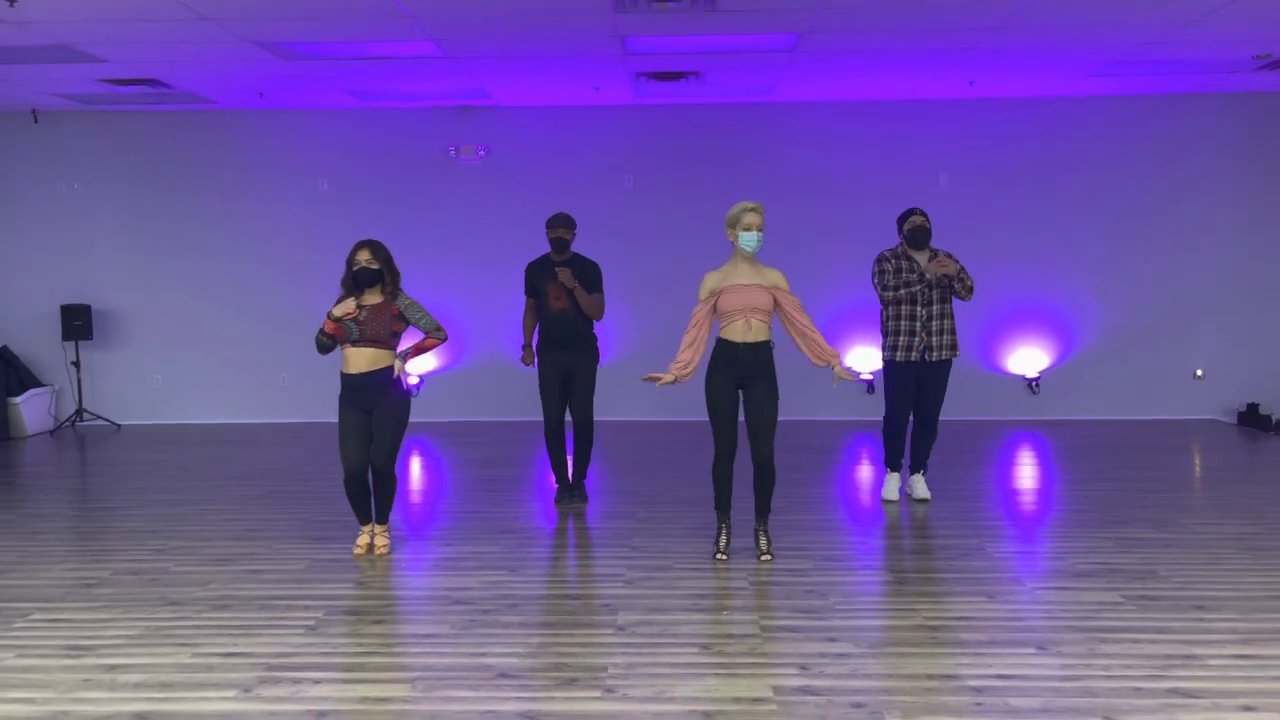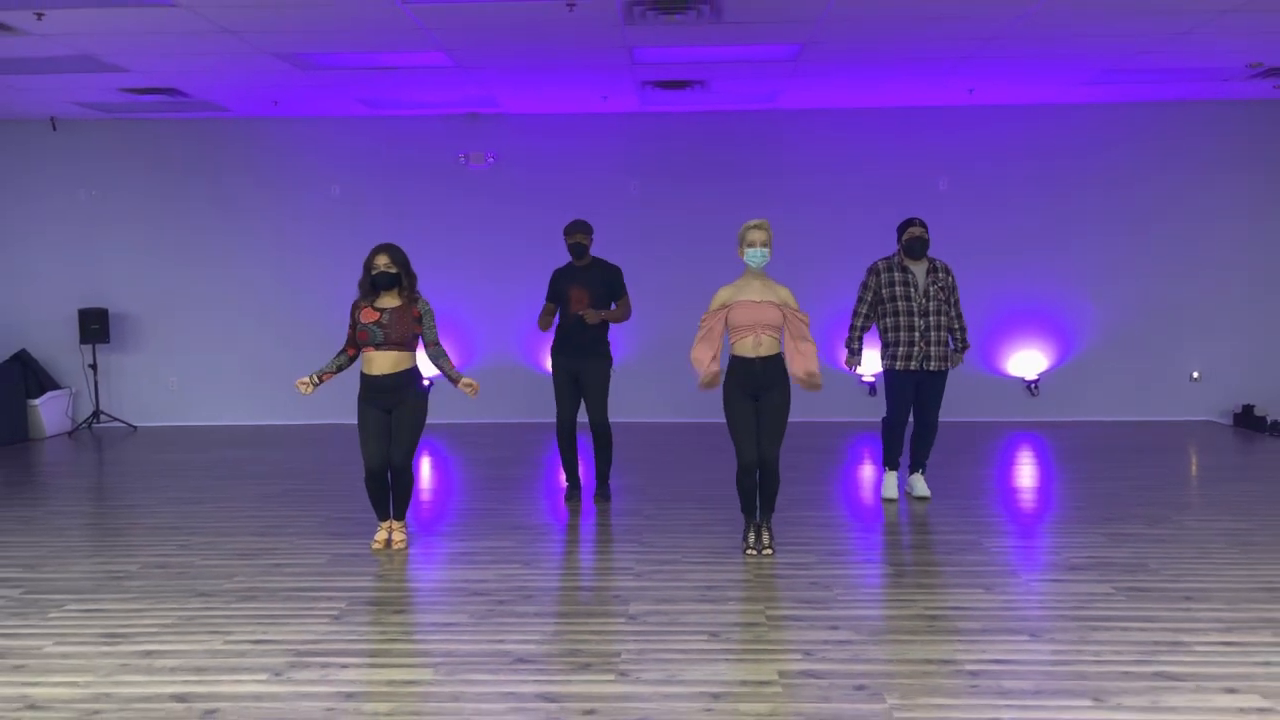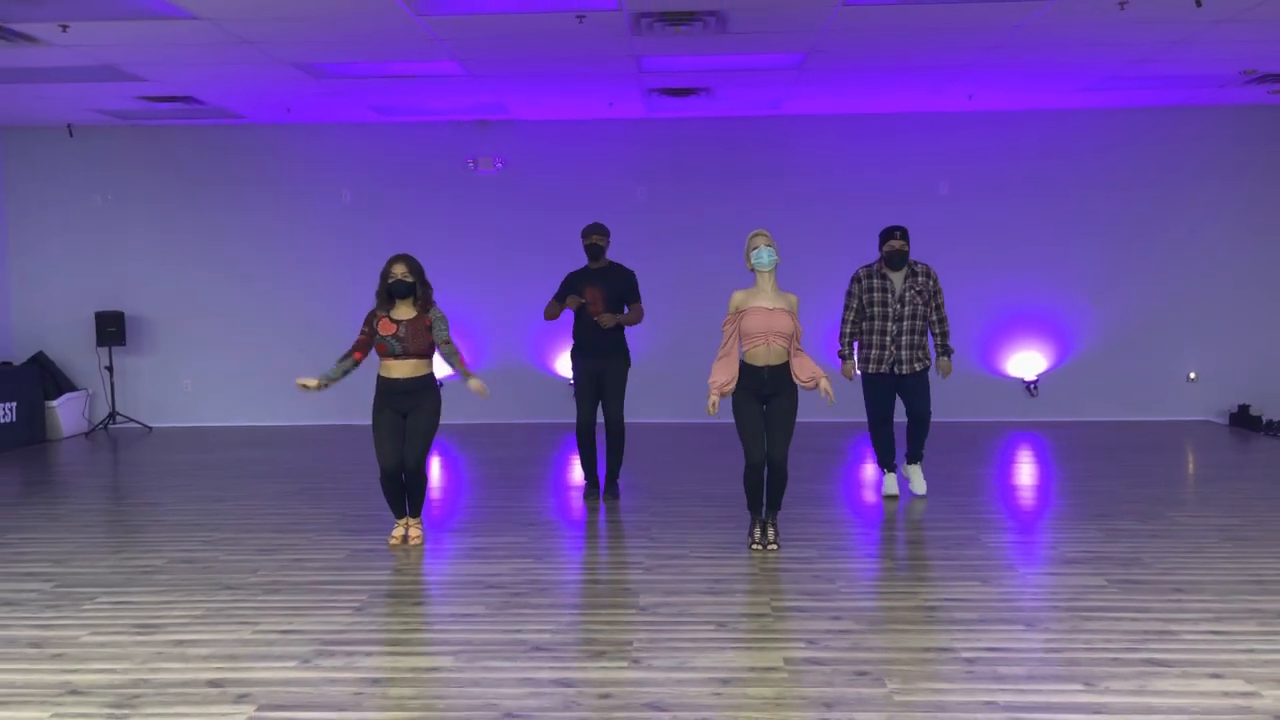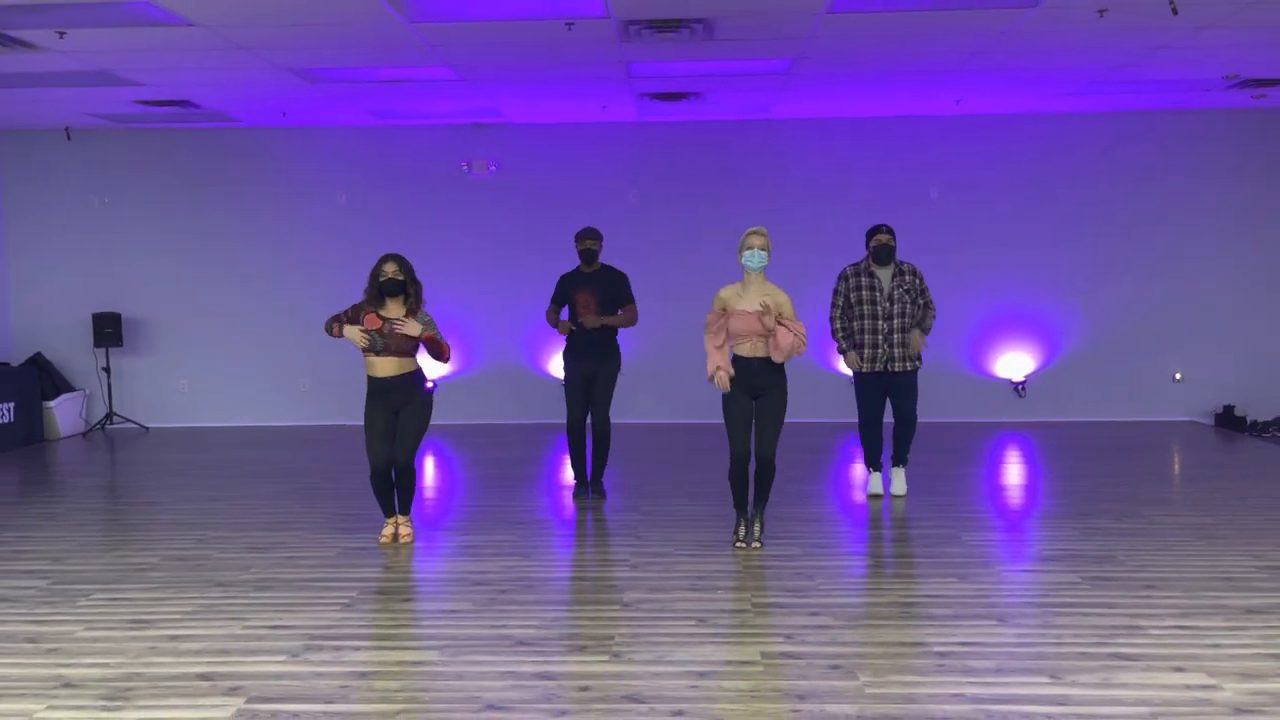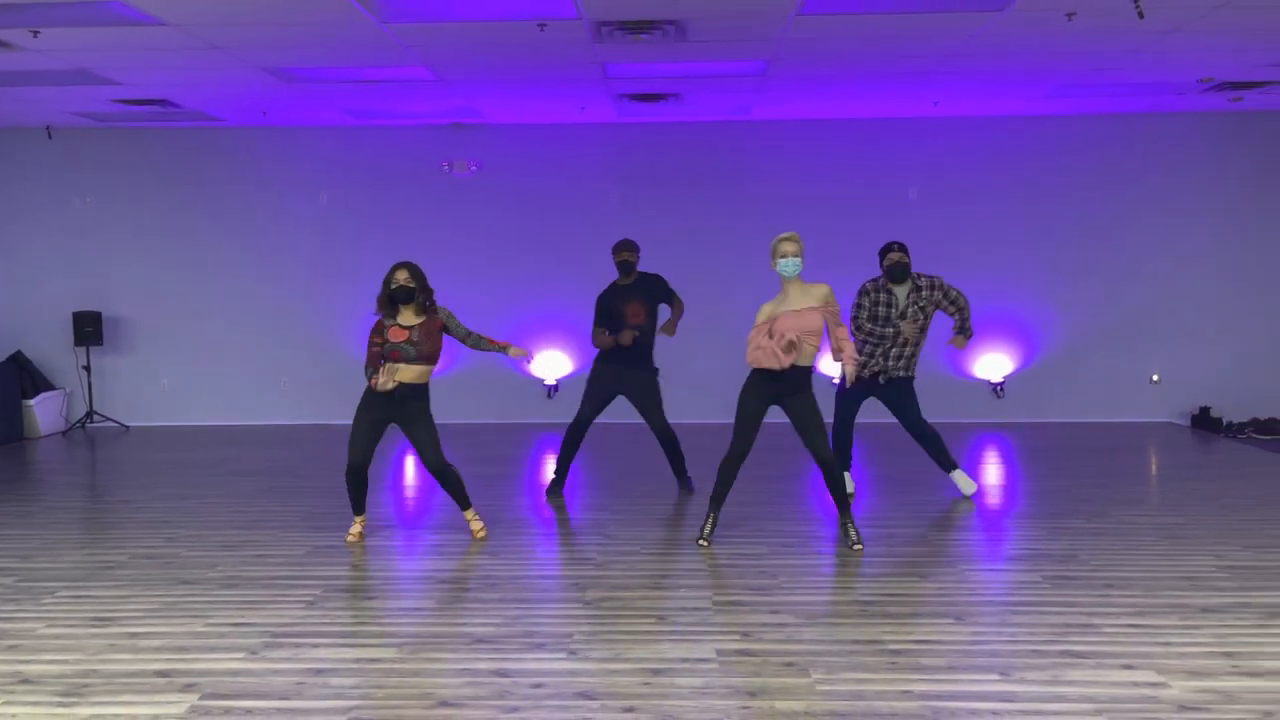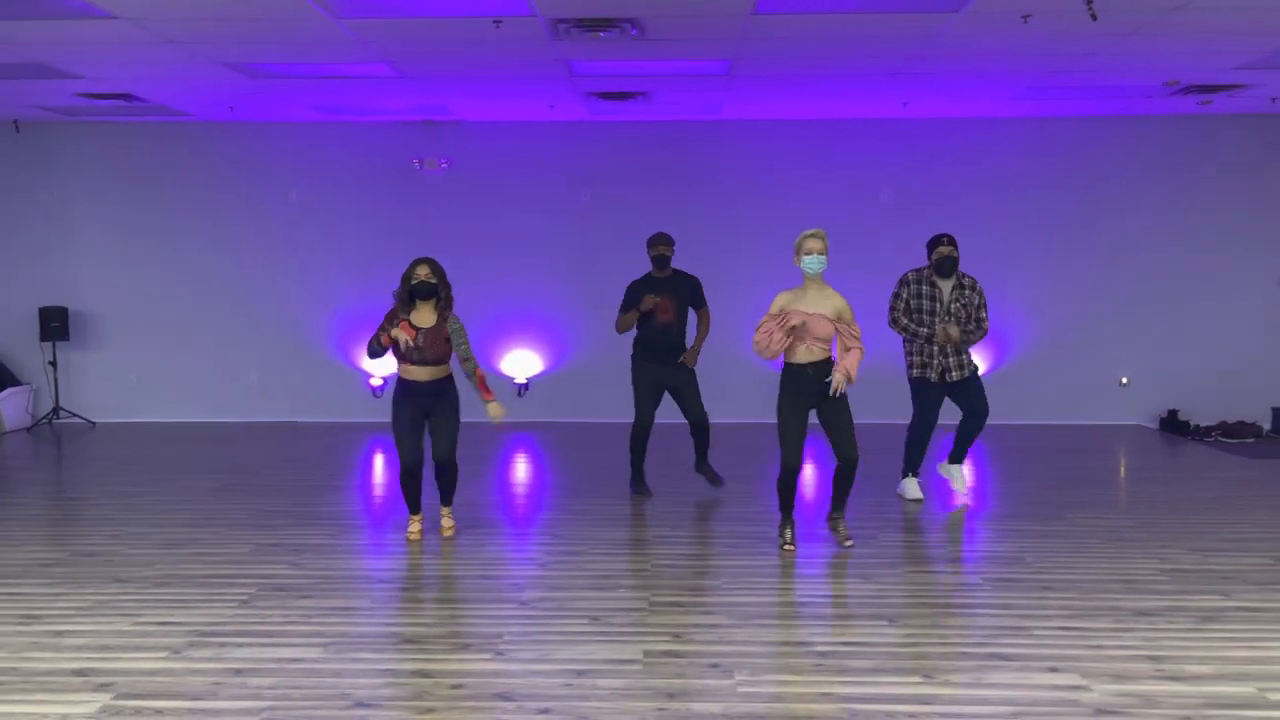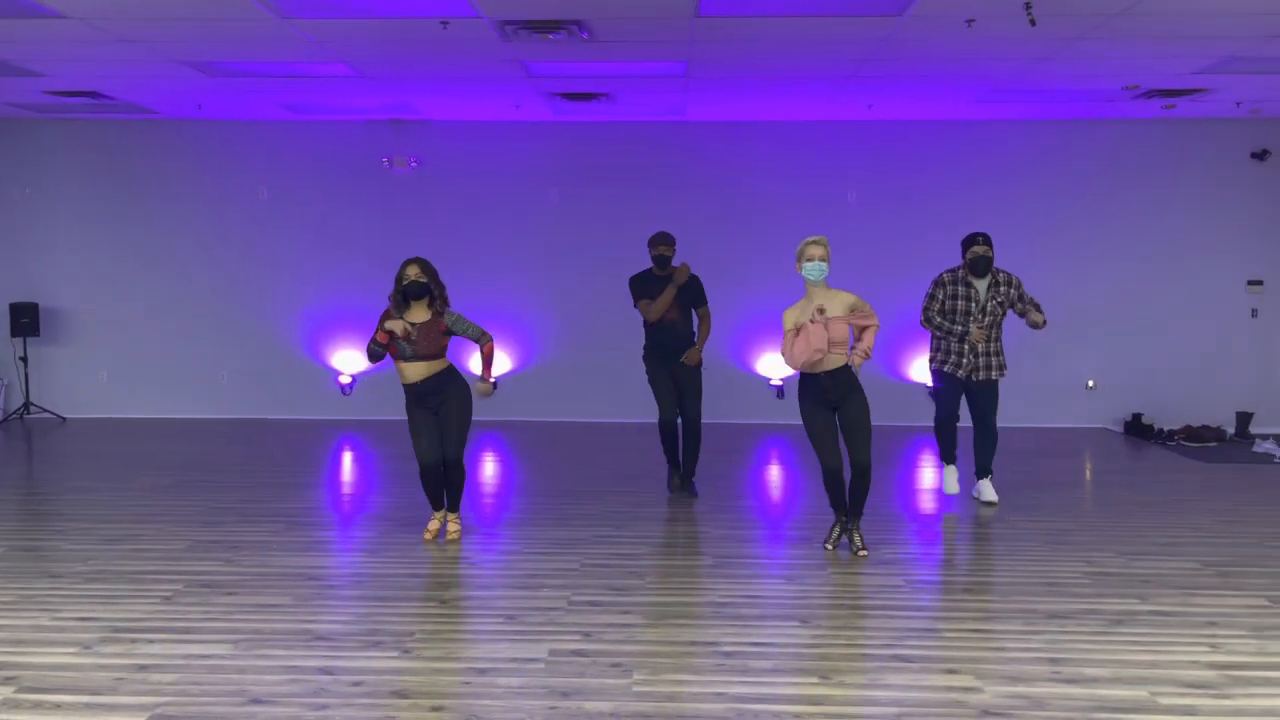
dt=0.7s
person 1, frame 1
left shoulder: (774, 277)
right shoulder: (713, 280)
left elbow: (799, 321)
right elbow: (697, 329)
left wrist: (831, 360)
right wrist: (677, 371)
left hip: (761, 364)
right hip: (724, 363)
left knee: (764, 453)
right knee: (725, 450)
left ankle: (761, 528)
right ankle: (723, 526)
person 1, frame 2
left shoulder: (783, 294)
right shoulder: (726, 294)
left elbow: (802, 338)
right elbow: (704, 339)
left wrist: (809, 372)
right wrist: (707, 372)
left hip: (774, 379)
right hip: (739, 379)
left knee: (770, 458)
right knee: (747, 459)
left ankle: (766, 524)
right ankle: (750, 525)
person 1, frame 3
left shoulder: (791, 301)
right shoulder: (739, 298)
left elbow: (795, 349)
right elbow: (728, 347)
left wrist: (816, 376)
right wrist: (717, 388)
left hip: (782, 384)
right hip: (748, 384)
left knee: (778, 458)
right knee: (755, 458)
left ankle: (772, 521)
right ankle: (756, 521)
person 1, frame 4
left shoulder: (779, 298)
right shoulder: (726, 295)
left elbow: (798, 342)
right elbow: (714, 335)
left wrist: (772, 327)
right wrist: (718, 367)
left hip: (772, 378)
right hip: (738, 377)
left knee: (765, 453)
right knee: (739, 454)
left ankle: (758, 515)
right ankle: (741, 518)
person 1, frame 5
left shoulder: (824, 292)
right shoulder: (769, 309)
left elbow: (837, 325)
right elbow: (755, 353)
left wrist: (848, 355)
right wrist: (781, 347)
left hip: (800, 385)
right hip: (764, 383)
left knee: (825, 458)
right knee: (738, 452)
left ankle: (846, 519)
right ankle: (712, 516)
person 1, frame 6
left shoulder: (837, 302)
right shoulder: (784, 300)
left elbow: (854, 345)
right elbow: (761, 344)
left wrist: (845, 371)
right wrist: (787, 328)
left hip: (827, 384)
right hip: (793, 385)
left knee: (849, 456)
right knee: (791, 463)
left ankle: (836, 516)
right ankle: (786, 522)
person 1, frame 7
left shoulder: (846, 301)
right shoulder: (792, 314)
left elbow: (870, 324)
right elbow: (795, 358)
left wrist: (861, 351)
right wrist: (816, 325)
left hip: (847, 387)
right hip: (812, 392)
left knee: (861, 463)
right knee: (830, 464)
left ankle: (854, 525)
right ankle: (839, 519)
person 2, frame 1
left shoulder: (399, 302)
right shoulder: (346, 303)
left elbow: (438, 334)
right elbow: (322, 347)
left wrist: (404, 356)
right wrist: (333, 316)
left hip: (387, 389)
right hip: (352, 393)
left knee: (382, 464)
right knee: (353, 468)
left ankle: (382, 528)
right ankle: (365, 527)
person 2, frame 2
left shoulder: (418, 306)
right shoulder: (361, 306)
left elbow: (434, 349)
right elbow: (350, 351)
left wrist: (457, 378)
right wrist: (317, 377)
left hip: (408, 389)
right hip: (371, 393)
left knee: (401, 462)
right knee: (374, 465)
left ankle: (400, 524)
right ankle: (383, 523)
person 2, frame 3
left shoulder: (432, 315)
right shoulder: (376, 317)
left elbow: (447, 348)
right elbow: (356, 354)
left wrist: (469, 377)
right wrist: (323, 380)
left hip: (422, 395)
right hip: (387, 397)
left knee: (414, 463)
right knee: (389, 466)
left ankle: (416, 521)
right ankle: (400, 520)
person 2, frame 4
left shoulder: (419, 316)
right shoulder: (365, 310)
left elbow: (444, 355)
right elbow: (331, 324)
left wrist: (423, 333)
right wrist: (345, 329)
left hip: (413, 393)
right hip: (378, 396)
left knee: (403, 460)
right knee: (379, 464)
left ankle: (405, 518)
right ankle: (389, 519)
person 2, frame 5
left shoulder: (438, 315)
right shoulder: (382, 326)
left elbow: (471, 337)
right elbow: (372, 367)
left wrist: (507, 348)
right wrist: (378, 382)
left hip: (416, 402)
right hip: (379, 399)
left knee: (436, 463)
right knee: (357, 463)
left ankle: (470, 513)
right ankle: (358, 519)
person 2, frame 6
left shoulder: (450, 322)
right shoulder: (398, 315)
left elbow: (468, 363)
right elbow: (372, 351)
left wrist: (490, 400)
right wrist: (393, 335)
left hip: (442, 397)
right hip: (406, 398)
left knee: (443, 457)
right knee: (409, 462)
left ankle: (446, 510)
right ankle: (415, 517)
person 2, frame 7
left shoulder: (444, 317)
right shoulder: (391, 316)
left elbow: (485, 339)
right elbow: (373, 355)
left wrist: (485, 377)
right wrist: (387, 330)
left hip: (451, 391)
right hip: (417, 400)
left knee: (452, 457)
right knee: (428, 459)
left ankle: (453, 516)
right ankle: (437, 513)
person 3, frame 1
left shoulder: (946, 259)
right shoulder: (887, 260)
left elbow: (967, 291)
right elbow: (887, 291)
left wrist: (955, 273)
right wrist: (925, 275)
left hip: (938, 352)
right hip: (899, 352)
left knee: (928, 416)
right knee: (896, 415)
left ankle: (917, 475)
right ankle: (893, 473)
person 3, frame 2
left shoulder: (943, 271)
right shoulder: (880, 270)
left elbow: (954, 311)
right elbow: (863, 311)
left wrist: (959, 347)
right wrist: (854, 347)
left hip: (936, 360)
right hip: (899, 360)
left knee: (928, 420)
right knee: (896, 417)
left ankle: (917, 474)
right ankle: (891, 471)
person 3, frame 3
left shoulder: (926, 275)
right shoulder: (863, 277)
left elbow: (938, 316)
right elbow: (850, 319)
left wrist: (943, 353)
right wrist: (847, 355)
left hip: (914, 363)
right hip: (875, 363)
left knee: (921, 415)
right knee: (880, 420)
left ankle: (913, 464)
right ankle: (889, 472)
person 3, frame 4
left shoulder: (911, 274)
right shoulder: (849, 275)
left elbow: (927, 308)
right elbow: (837, 316)
left wrist: (921, 330)
right wrist: (846, 349)
left hip: (904, 361)
right hip: (866, 362)
left knee: (906, 417)
right knee: (869, 419)
left ankle: (898, 469)
right ankle: (874, 472)
person 3, frame 5
left shoulder: (930, 286)
right shoulder: (869, 290)
left elbow: (958, 303)
right elbow: (857, 327)
left wrist: (962, 332)
right wrist: (896, 332)
left hip: (896, 373)
right hip: (861, 368)
left knee: (915, 423)
right knee: (842, 421)
left ankle: (953, 471)
right ankle: (844, 472)
person 3, frame 6
left shoulder: (972, 287)
right shoulder: (911, 281)
left elbow: (982, 326)
right elbow: (896, 317)
left wrist: (961, 334)
right wrist: (931, 333)
left hip: (960, 365)
right hip: (923, 365)
left knee: (979, 411)
right knee: (924, 421)
left ankle: (953, 464)
right ankle: (908, 478)
person 3, frame 7
left shoulder: (1008, 283)
right shoulder: (946, 281)
left elbow: (1028, 308)
right elbow: (928, 317)
left wrist: (1037, 318)
right wrist: (964, 332)
left hip: (986, 367)
right hip: (949, 363)
left knee: (986, 425)
right knee: (946, 415)
left ankle: (983, 479)
right ankle: (950, 466)
person 4, frame 1
left shoulder: (588, 268)
right shoulder: (535, 269)
left elbow: (597, 313)
left wrist: (574, 285)
right wrist: (527, 345)
left hip: (583, 353)
right hip: (549, 354)
left knee: (582, 418)
right knee: (553, 420)
left ankle: (579, 481)
right ankle: (562, 483)
person 4, frame 2
left shoulder: (609, 272)
right shoulder: (559, 275)
left elbow: (625, 311)
right elbow: (549, 310)
left wrist: (602, 315)
right wrist: (544, 321)
left hip: (595, 358)
right hip: (563, 357)
left knee: (598, 420)
right knee: (564, 421)
left ankle: (603, 482)
right ankle: (572, 482)
person 4, frame 3
left shoulder: (623, 276)
right shoulder: (573, 279)
left elbow: (637, 314)
right elbow: (548, 314)
left wrist: (617, 318)
right wrist: (564, 304)
left hip: (615, 359)
right hip: (584, 358)
left knee: (614, 419)
right knee: (585, 420)
left ankle: (611, 480)
right ankle: (590, 480)
person 4, frame 4
left shoulder: (616, 278)
right shoulder: (567, 280)
left elbow: (632, 317)
right elbow: (551, 312)
left wrist: (602, 320)
right wrist: (558, 323)
left hip: (606, 359)
right hip: (575, 359)
left knee: (600, 418)
right knee: (575, 420)
left ankle: (597, 480)
right ankle: (580, 480)
person 4, frame 5
left shoulder: (654, 283)
right shoulder: (607, 297)
left elbow: (678, 303)
right elbow: (598, 339)
left wrist: (673, 321)
right wrist: (617, 338)
left hip: (642, 370)
right hip: (608, 369)
left knee: (660, 425)
right knee: (581, 422)
left ankle: (682, 475)
right ankle: (560, 477)
person 4, frame 6
left shoulder: (689, 283)
right shoulder: (637, 287)
left elbow: (704, 316)
right elbow: (620, 328)
left wrist: (695, 349)
right wrist: (639, 310)
left hip: (680, 362)
right hip: (646, 363)
left knee: (699, 418)
right knee: (643, 421)
left ankle: (702, 464)
right ankle: (637, 478)
person 4, frame 7
left shoulder: (691, 280)
right shoulder: (639, 281)
left elbow: (704, 317)
right elbow: (651, 314)
left wrist: (698, 348)
right wrist: (675, 284)
left hip: (686, 359)
right hip: (657, 360)
left knee: (692, 418)
right knee: (668, 416)
left ankle: (687, 477)
right ankle: (673, 468)
